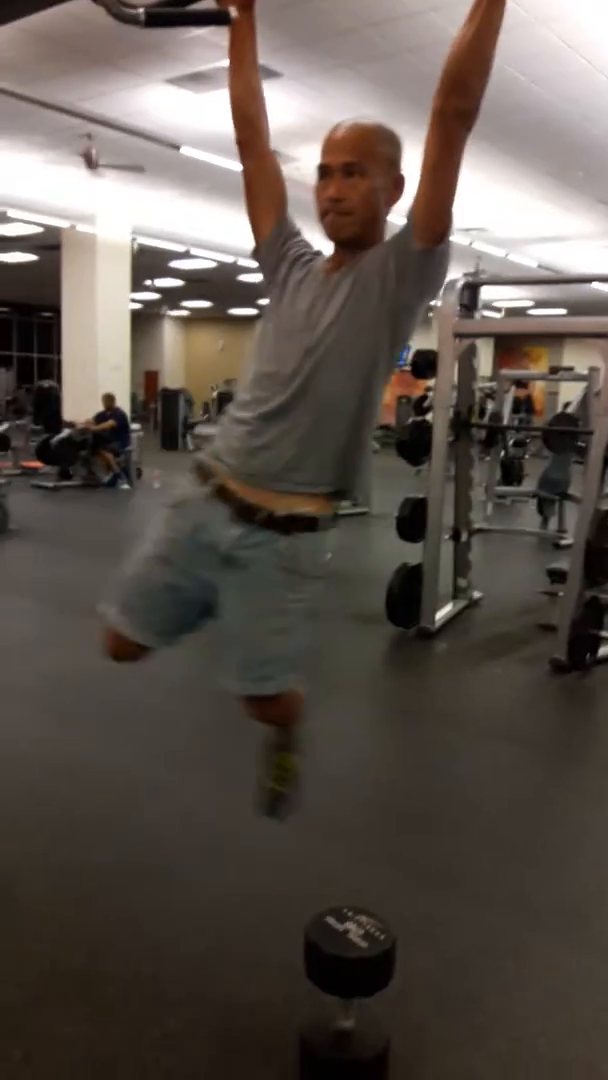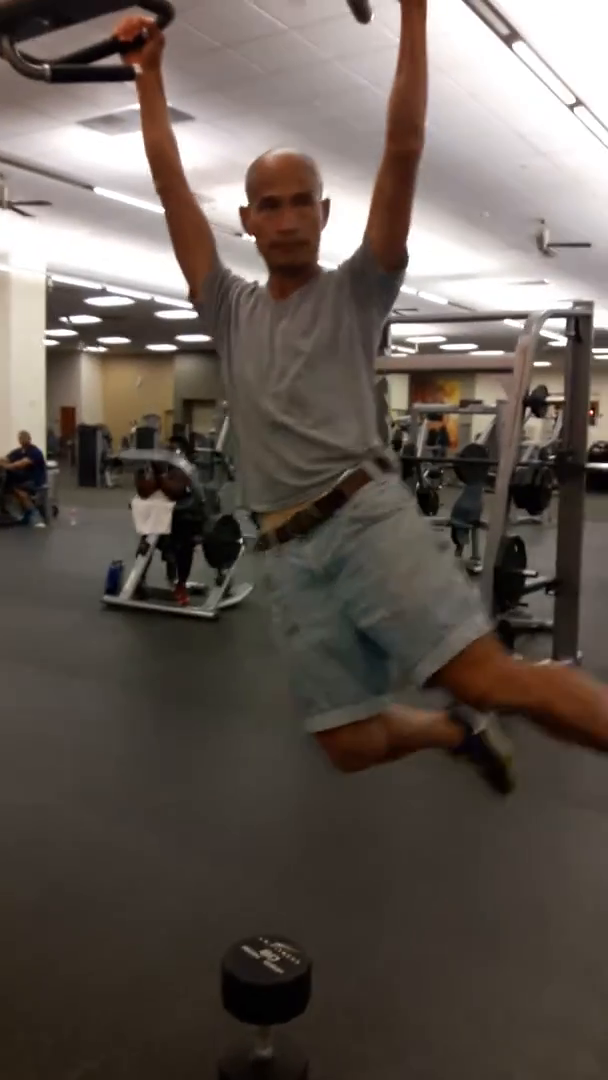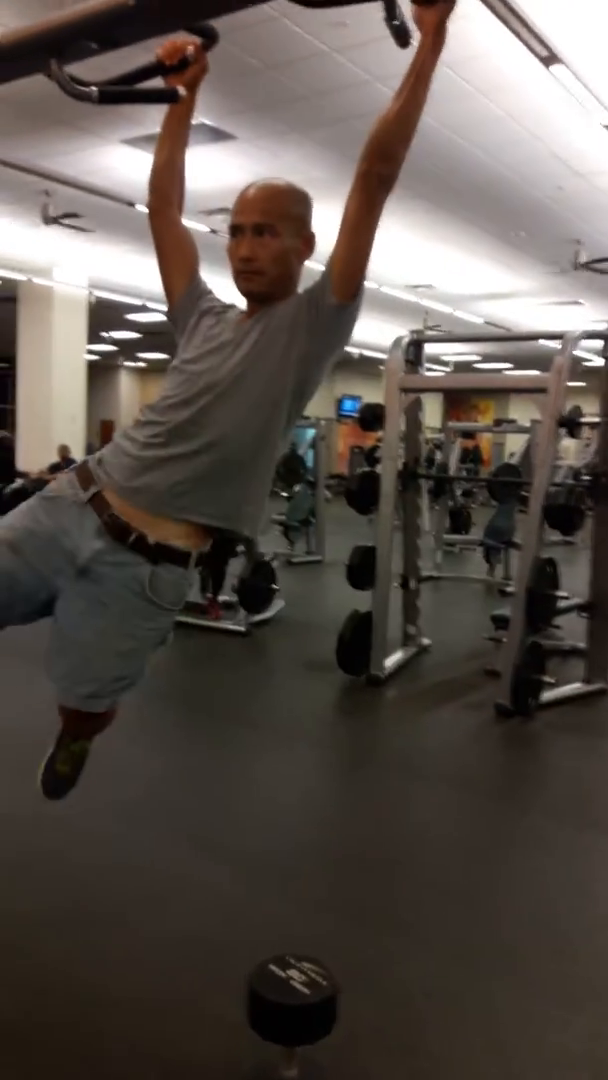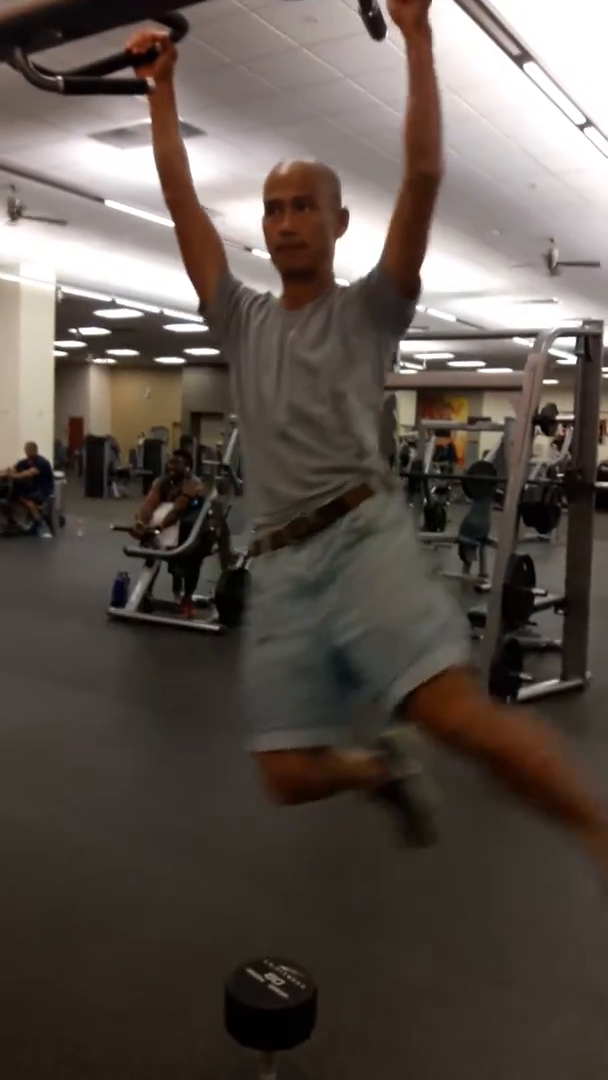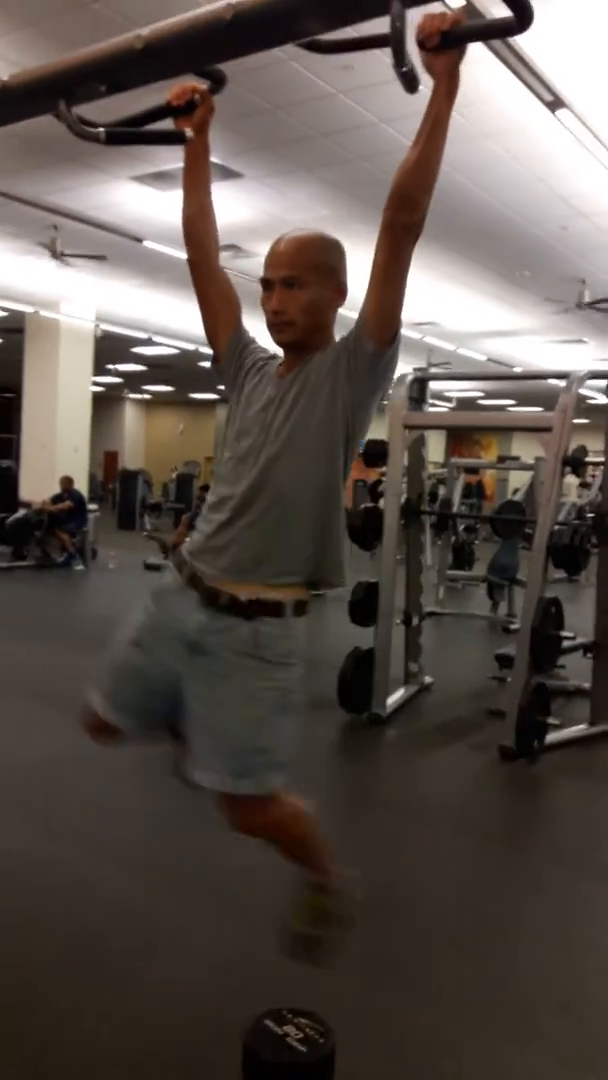
dt=0.7s
person 1, frame 1
left shoulder: (405, 268)
right shoulder: (293, 263)
left elbow: (454, 114)
right elbow: (249, 141)
left hip: (286, 532)
right hip: (204, 504)
left knee: (266, 693)
right knee: (124, 643)
left ankle: (285, 741)
right ankle: (226, 610)
person 1, frame 2
left shoulder: (355, 290)
right shoulder: (230, 308)
left elbow: (404, 148)
right elbow: (172, 187)
right wrist: (148, 78)
left hip: (365, 519)
right hip: (293, 554)
left knee: (496, 679)
right knee: (355, 744)
right ankle: (455, 733)
person 1, frame 3
left shoulder: (316, 321)
right shoulder: (203, 319)
left elbow: (375, 177)
right elbow: (162, 206)
right wrist: (186, 95)
left hip: (141, 562)
right hip: (68, 509)
left knee: (83, 705)
left ankle: (74, 739)
person 1, frame 4
left shoulder: (370, 308)
right shoulder: (241, 317)
left elbow: (425, 176)
right elbow: (183, 207)
right wrist: (160, 90)
left hip: (362, 538)
right hip: (281, 565)
left knee: (459, 713)
right knee: (290, 776)
right ankle: (380, 764)
person 1, frame 5
left shoulder: (355, 371)
right shoulder: (251, 372)
left elbow: (399, 226)
right elbow: (201, 258)
left wrist: (442, 87)
right wrist: (197, 146)
left hip: (256, 625)
right hip: (183, 596)
left knee: (250, 804)
right knee: (105, 724)
left ankle: (325, 881)
right ankle: (188, 716)
